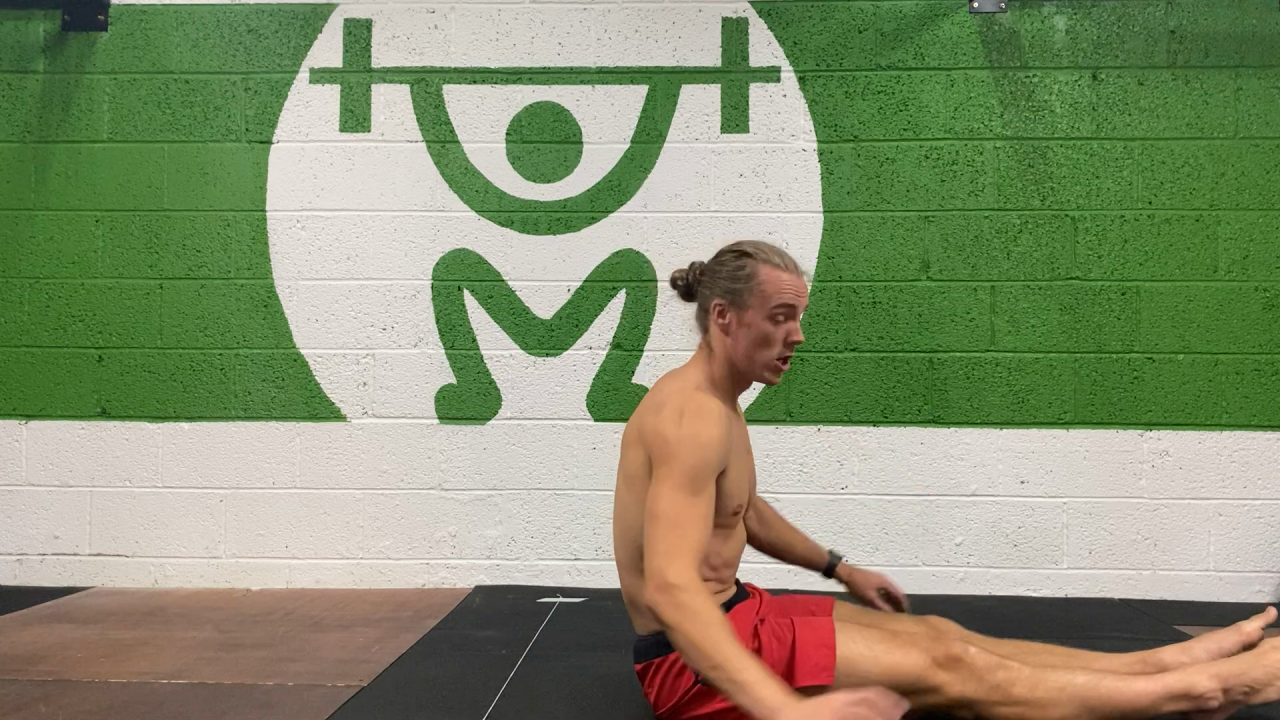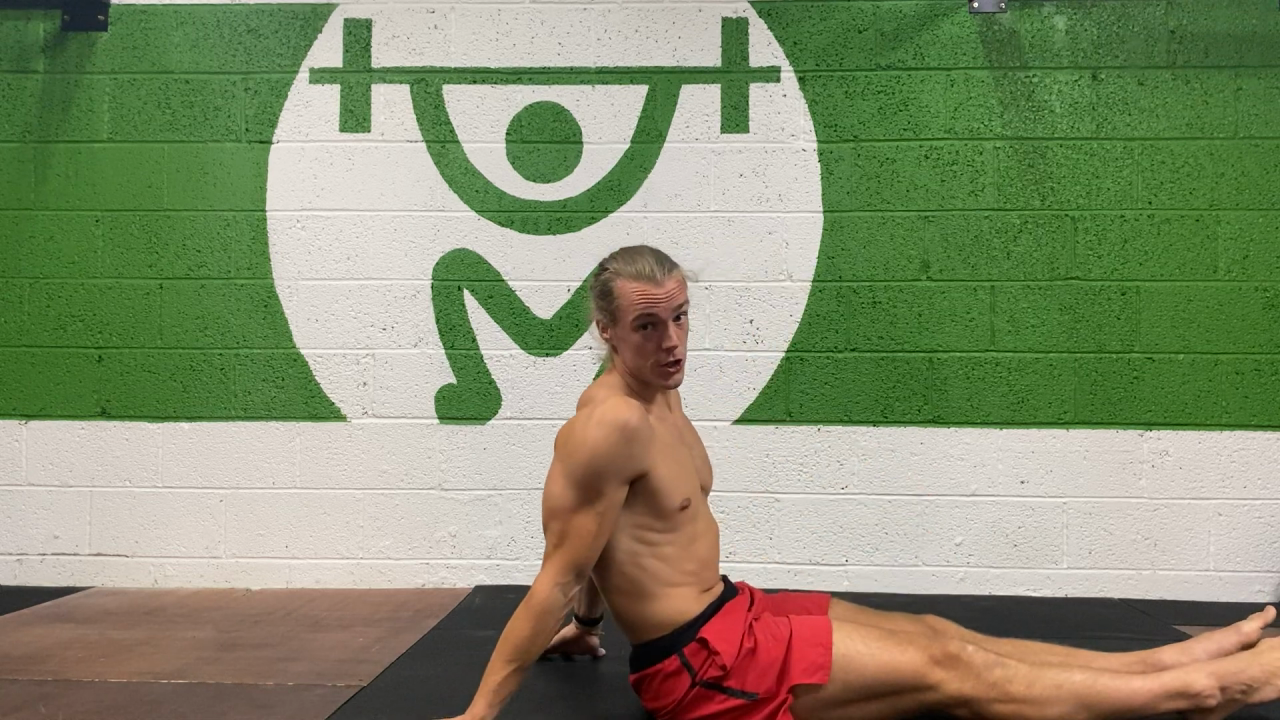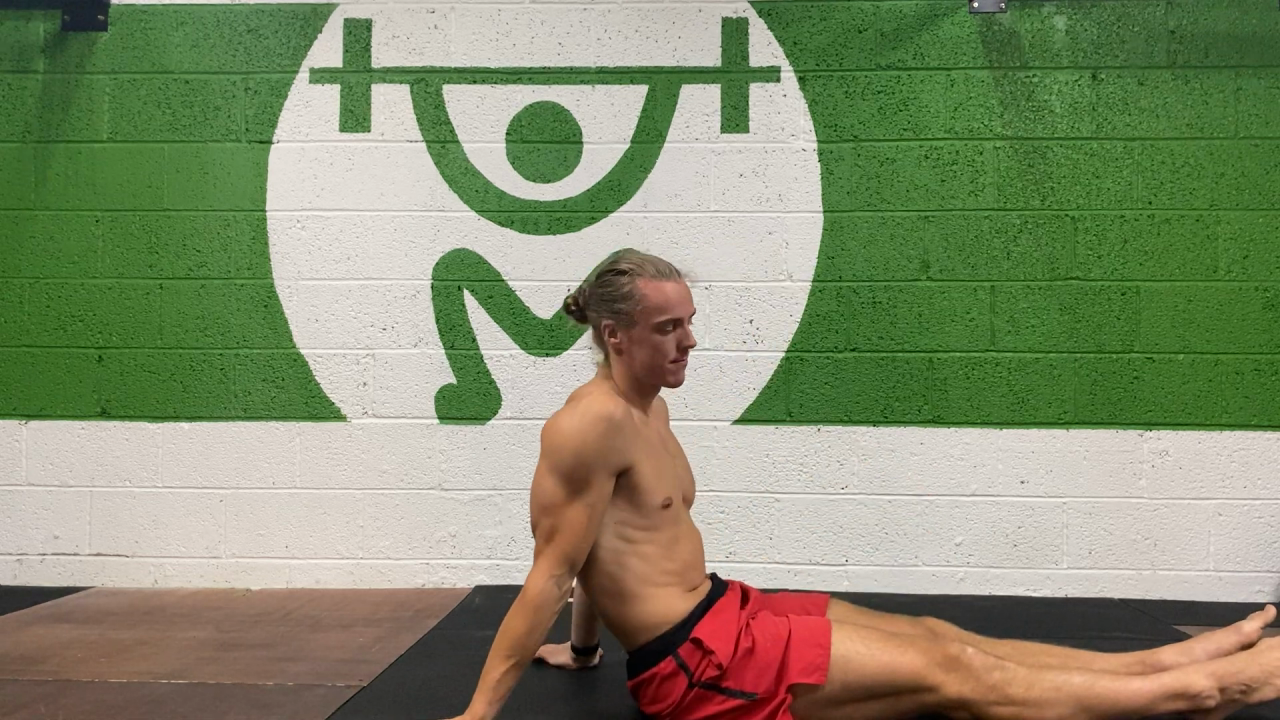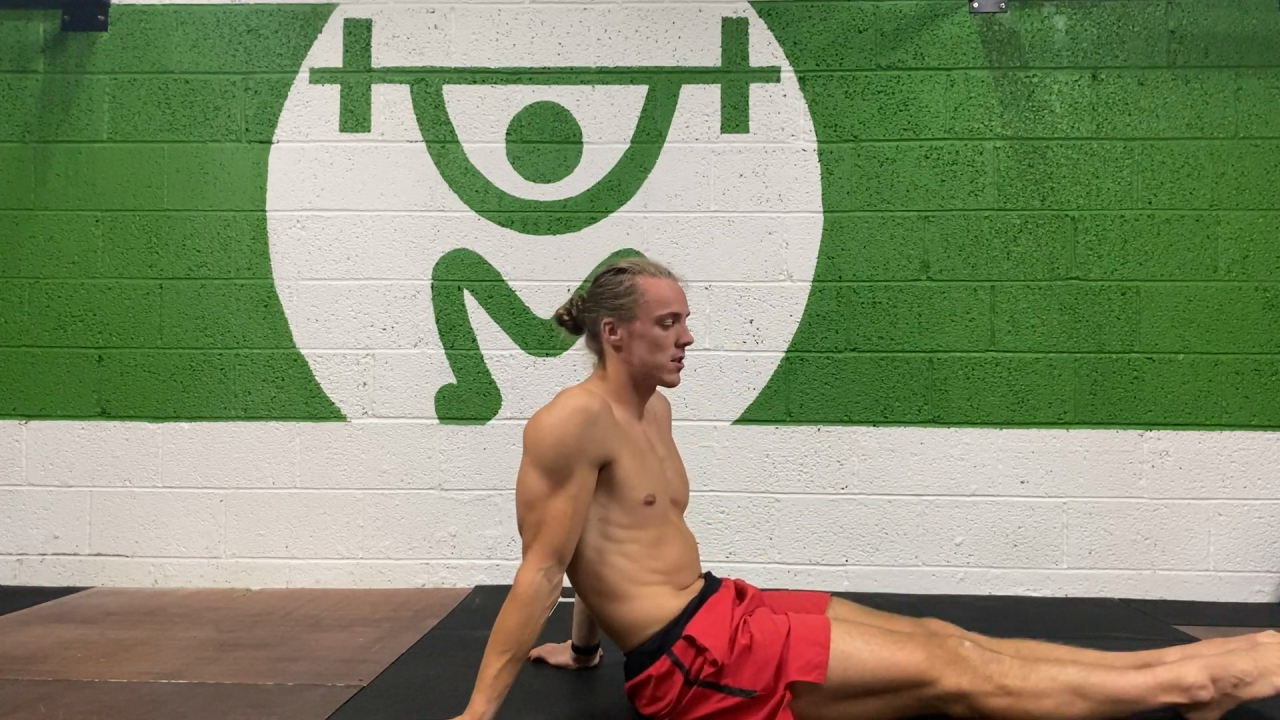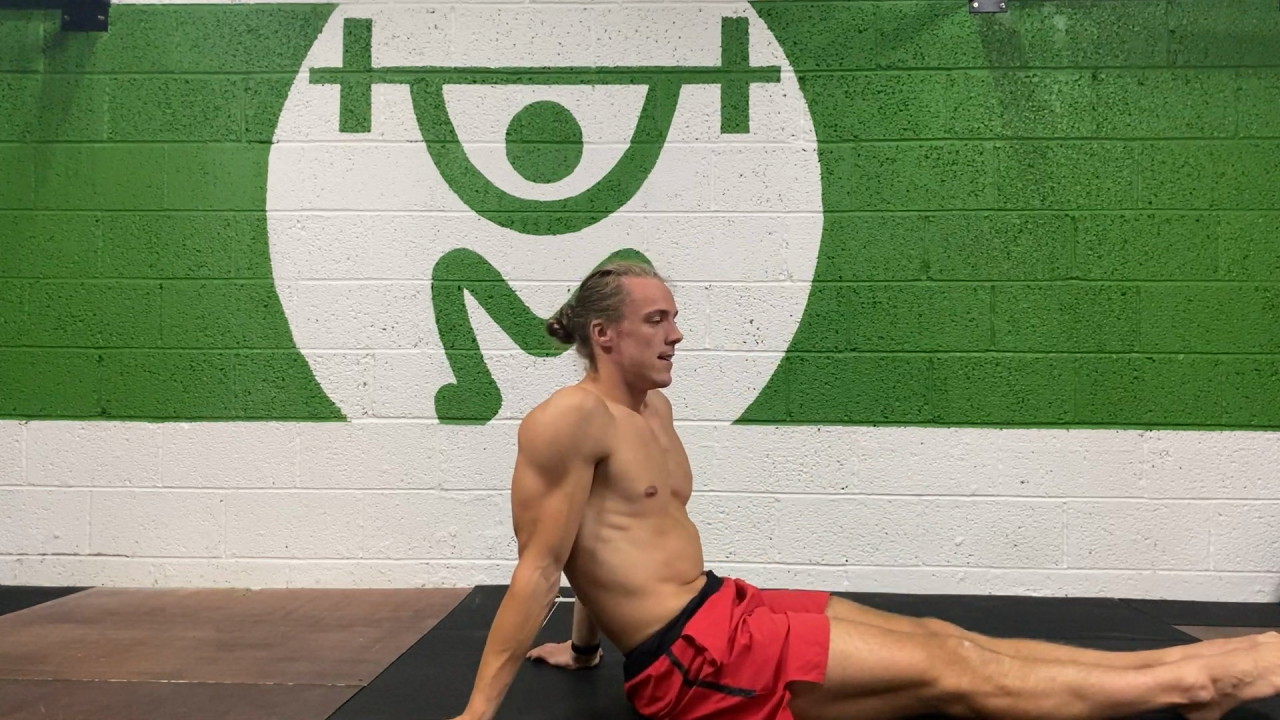
dt=1s
person 1, frame 1
left shoulder: (708, 402)
right shoulder: (691, 419)
right elbow: (668, 587)
left wrist: (837, 566)
left hip: (733, 614)
right hip: (692, 658)
left knee: (937, 636)
left ankle: (1171, 662)
person 1, frame 2
left shoulder: (658, 396)
right shoulder: (610, 425)
right elbow: (557, 579)
left wrist: (588, 624)
left hip: (730, 616)
left knee: (937, 635)
person 1, frame 3
left shoulder: (646, 406)
right shoulder: (590, 423)
left elbow: (601, 553)
right elbow: (551, 574)
left wrist: (583, 648)
left hip: (724, 614)
left knee: (936, 637)
person 1, frame 4
left shoulder: (652, 409)
right shoulder: (574, 421)
right elbow: (541, 570)
left wrist: (584, 646)
left hip: (723, 611)
left knee: (937, 636)
person 1, frame 5
left shoulder: (653, 409)
right shoulder: (569, 419)
right elbow: (538, 568)
left wrist: (584, 645)
left hip: (725, 610)
left knee: (937, 637)
